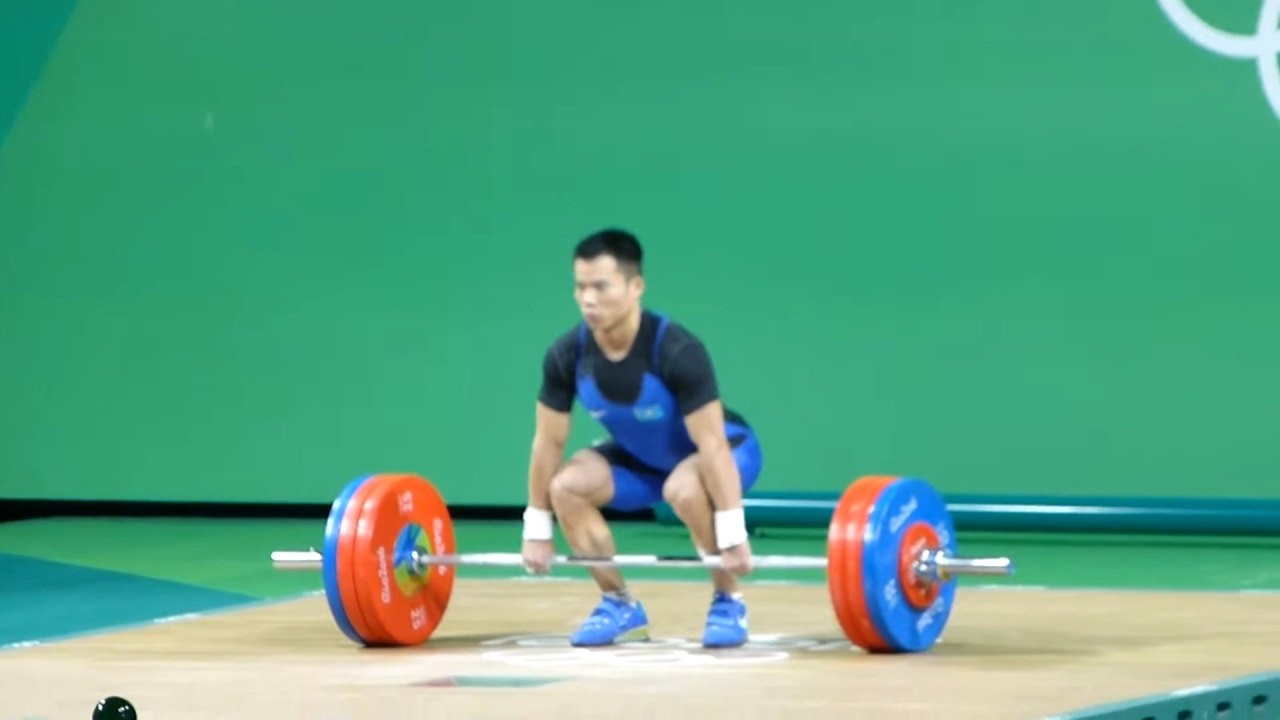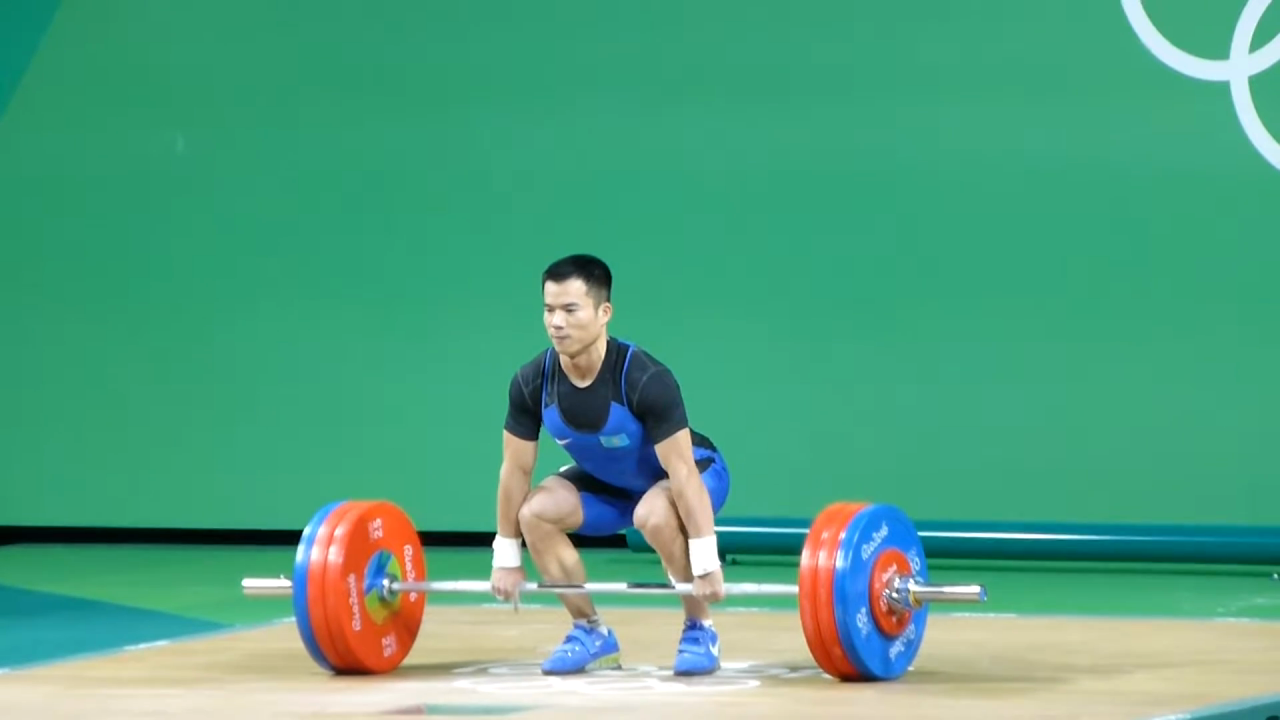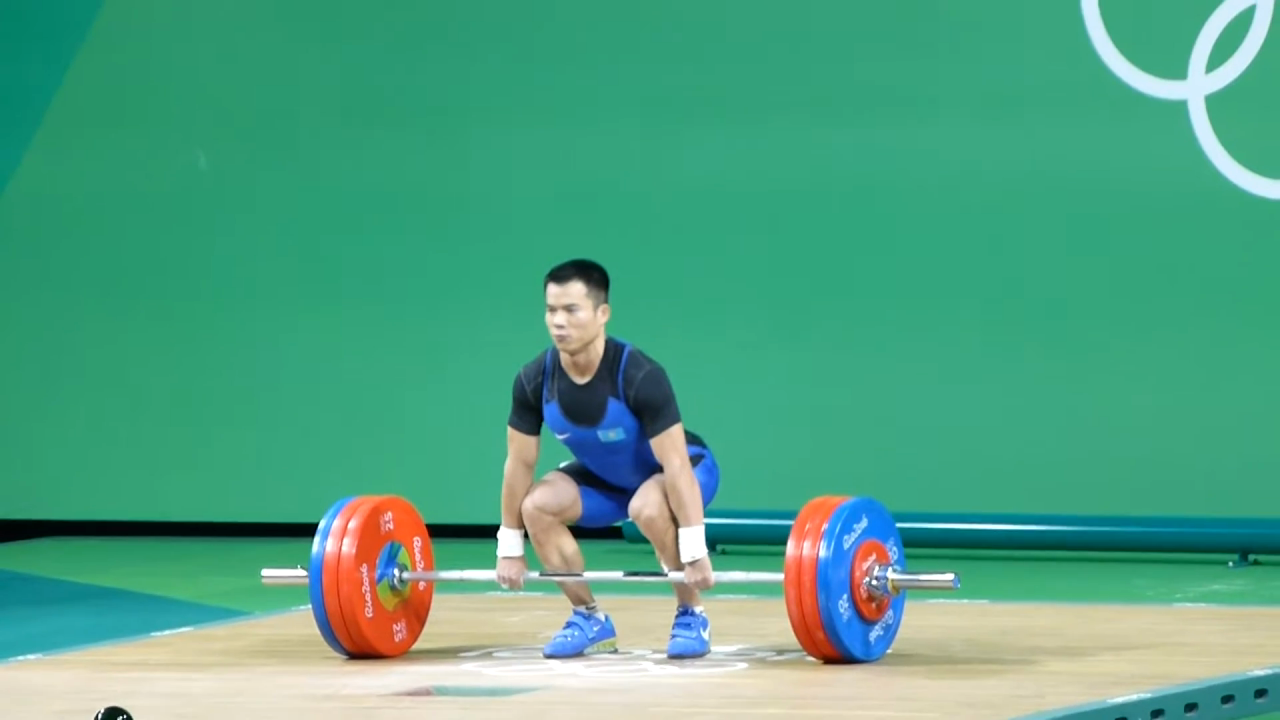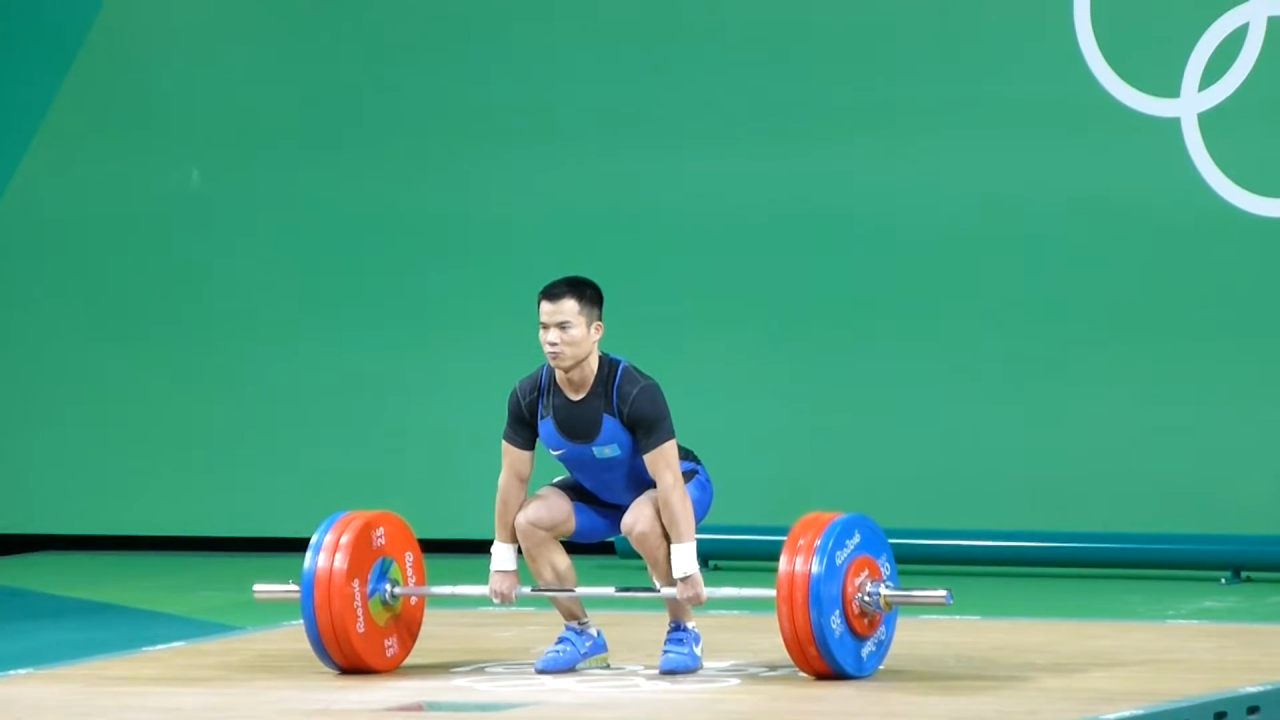
dt=1s
person 1, frame 1
left shoulder: (677, 350)
right shoulder: (566, 354)
left elbow: (711, 445)
right elbow: (548, 441)
left wrist: (733, 535)
right wrist: (537, 530)
left hip: (726, 447)
right hip: (642, 455)
left knee: (684, 488)
right knee: (565, 485)
left ankle: (728, 602)
right ankle: (620, 604)
person 1, frame 2
left shoulder: (645, 378)
right shoulder: (531, 381)
left elbow: (682, 472)
right elbow: (515, 470)
left wrist: (706, 563)
right wrist: (507, 558)
left hip: (694, 470)
right hip: (610, 480)
left knee: (654, 514)
right knee: (535, 511)
left ankle: (699, 631)
right ankle: (592, 632)
person 1, frame 3
left shoulder: (639, 375)
right shoulder: (534, 379)
left elbow: (675, 464)
right elbow: (519, 464)
left wrist: (695, 551)
right wrist: (510, 549)
left hip: (685, 467)
right hip: (606, 476)
left knee: (649, 507)
right knee: (537, 504)
left ankle: (691, 617)
right ankle: (590, 618)
person 1, frame 4
left shoulder: (634, 390)
right shoulder: (529, 394)
left elbow: (668, 480)
right elbow: (513, 477)
left wrist: (687, 566)
right wrist: (503, 562)
left hip: (679, 482)
right hip: (601, 490)
left knee: (641, 523)
right knee: (530, 519)
left ankle: (683, 632)
right ankle: (582, 633)
